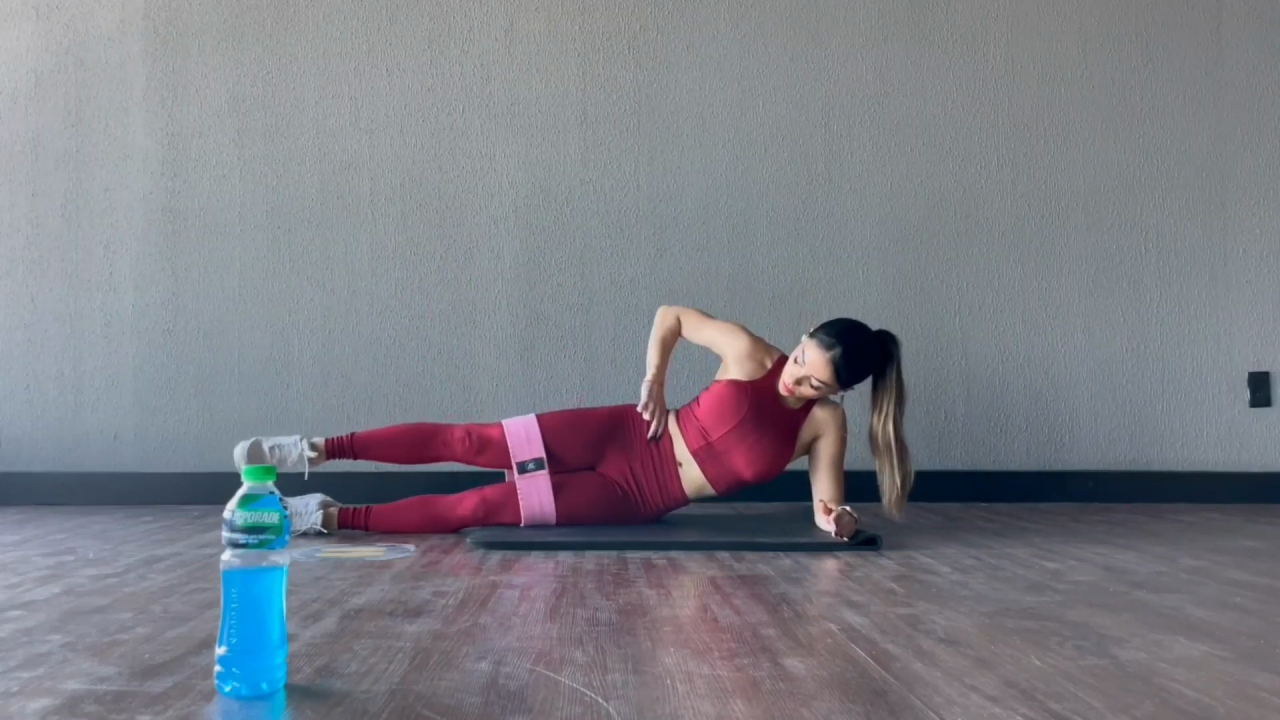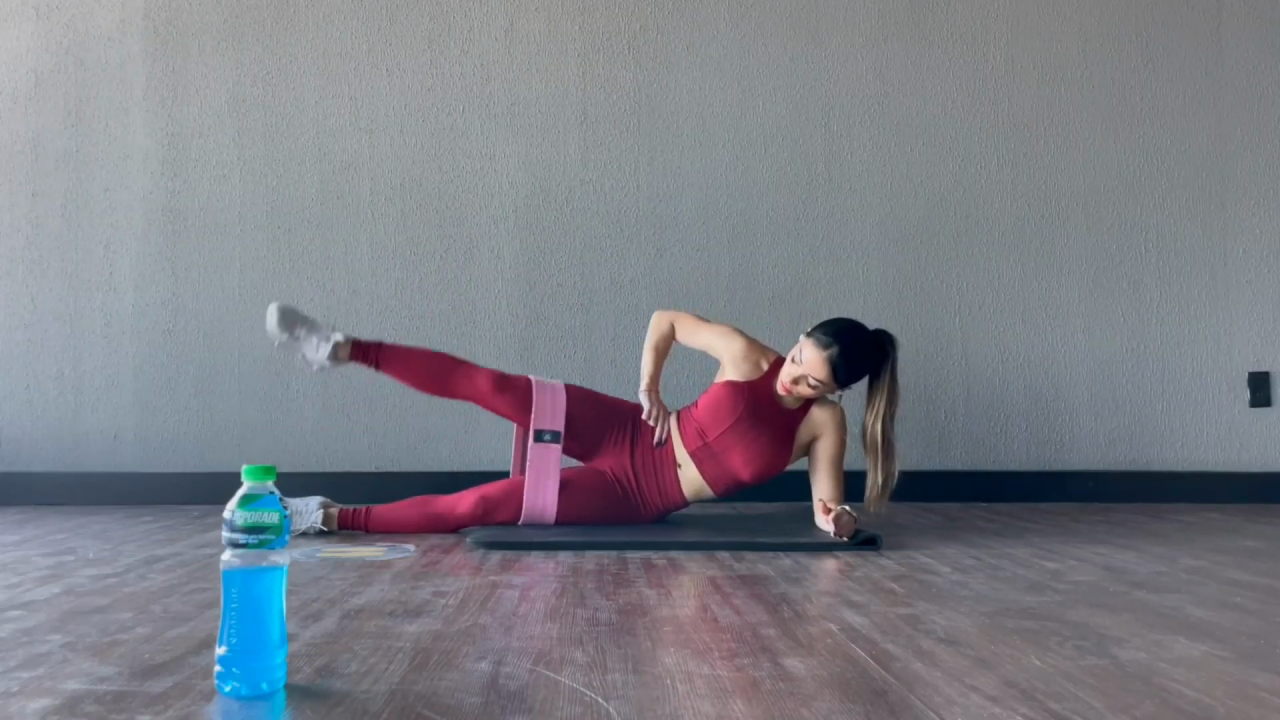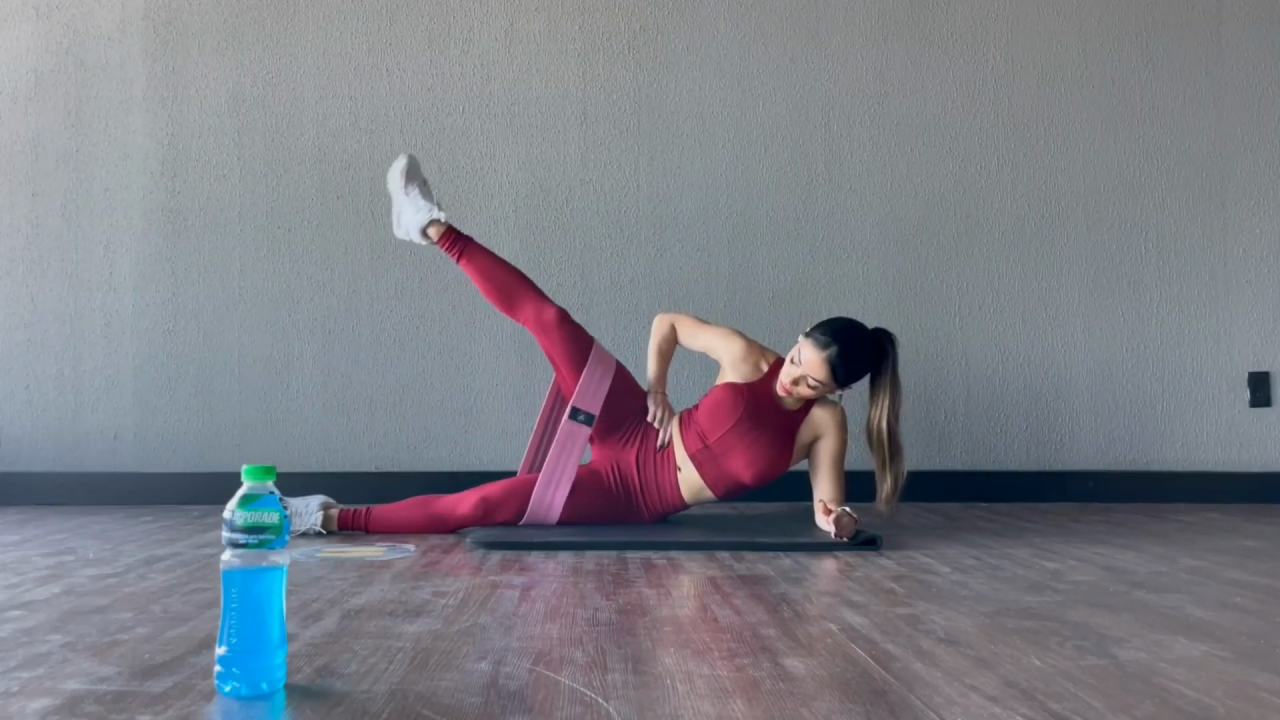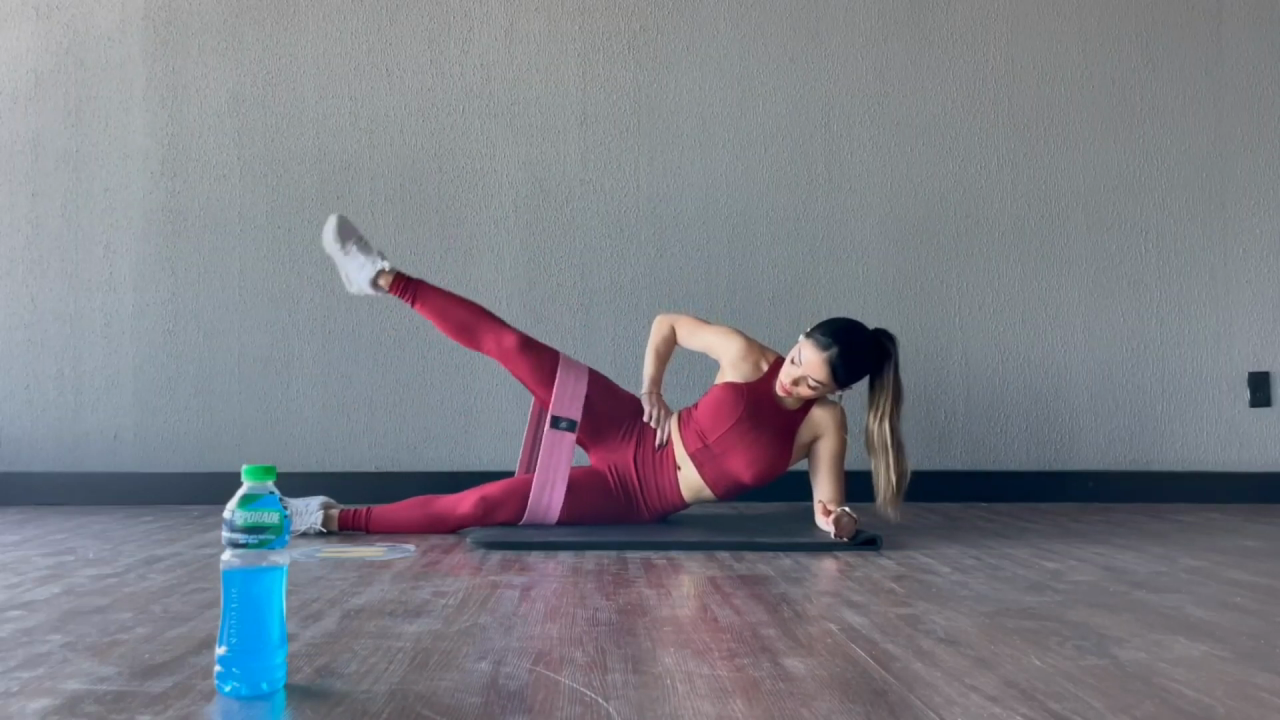
dt=0.3s
person 1, frame 1
left shoulder: (824, 422)
right shoulder: (750, 353)
left elbow: (826, 507)
right elbow: (671, 315)
left wrist: (837, 518)
right wrist: (653, 382)
left hip: (635, 498)
right hip: (621, 439)
left knee: (486, 506)
right knee: (470, 441)
left ankle: (332, 515)
right ankle: (318, 448)
person 1, frame 2
left shoulder: (825, 427)
right shoulder: (750, 357)
left elbow: (829, 506)
right elbow: (666, 319)
left wrist: (836, 521)
right wrist: (650, 390)
left hip: (638, 510)
right hip: (627, 437)
left knee: (484, 506)
right knee: (492, 387)
left ankle: (336, 516)
right ankle: (345, 349)
person 1, frame 3
left shoulder: (824, 422)
right shoulder: (747, 359)
left elbow: (828, 509)
right elbow: (667, 323)
left wrist: (834, 519)
right wrist: (656, 391)
left hip: (635, 499)
right hip: (635, 440)
left knee: (483, 506)
right knee: (551, 323)
left ankle: (335, 519)
right ankle: (434, 228)
person 1, frame 4
left shoulder: (825, 422)
right shoulder: (746, 355)
left elbow: (829, 510)
right elbow: (667, 325)
left wrist: (835, 520)
right wrist: (652, 384)
left hip: (634, 497)
right hip: (630, 431)
left knee: (483, 506)
right knee: (512, 347)
left ankle: (336, 517)
right ankle: (383, 277)
